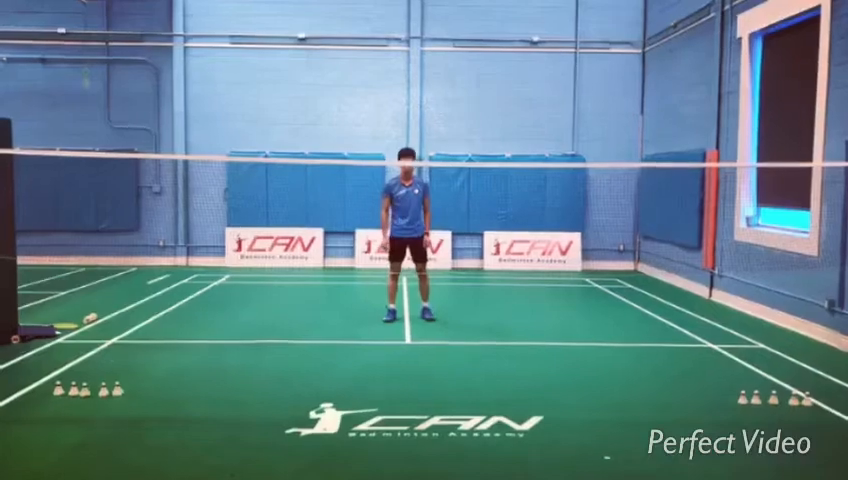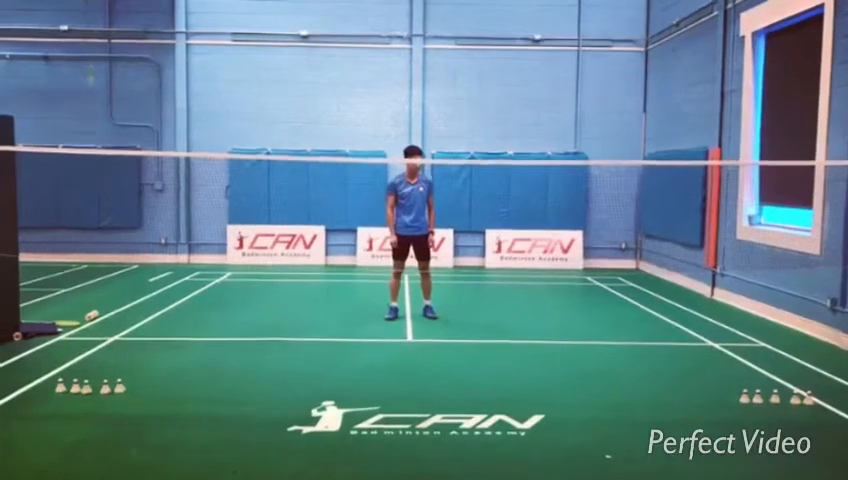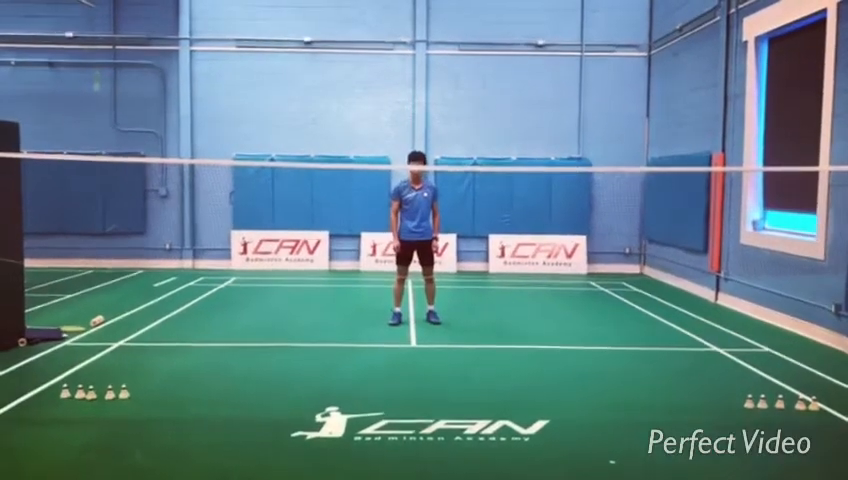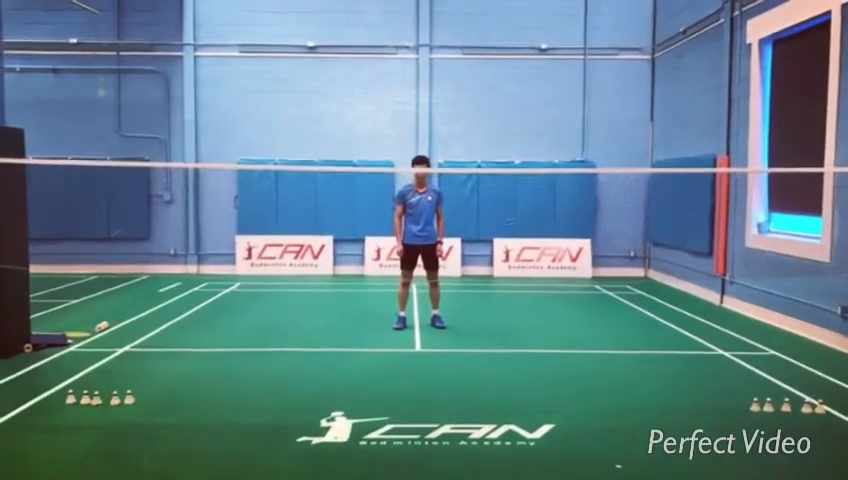
dt=0.5s
person 1, frame 1
left shoulder: (422, 185)
right shoulder: (391, 185)
left elbow: (426, 210)
right elbow: (384, 211)
left wrist: (426, 233)
right wrist: (384, 236)
left hip: (417, 235)
right hip: (397, 235)
left knee: (422, 272)
right knee: (394, 273)
left ankle: (426, 307)
right ankle: (391, 309)
person 1, frame 2
left shoulder: (427, 183)
right shoulder: (395, 183)
left elbow: (431, 209)
right elbow: (390, 209)
left wrist: (431, 232)
right wrist: (392, 233)
left hip: (422, 233)
right hip: (401, 233)
left knee: (425, 270)
right knee: (397, 271)
left ankle: (427, 305)
right ankle: (393, 306)
person 1, frame 3
left shoulder: (432, 189)
right shoulder: (400, 188)
left elbow: (435, 214)
right elbow: (394, 214)
left wrist: (435, 237)
right wrist: (395, 237)
left hip: (426, 238)
right hip: (405, 238)
left knee: (429, 276)
right knee: (400, 276)
left ankle: (431, 310)
right ankle: (397, 311)
person 1, frame 4
left shoulder: (436, 192)
right shoulder: (404, 192)
left elbow: (440, 218)
right elbow: (398, 218)
left wrist: (440, 241)
right wrist: (399, 241)
left hip: (430, 243)
right hip: (409, 243)
left knee: (433, 280)
right knee: (405, 280)
left ankle: (435, 315)
right ankle: (402, 316)
